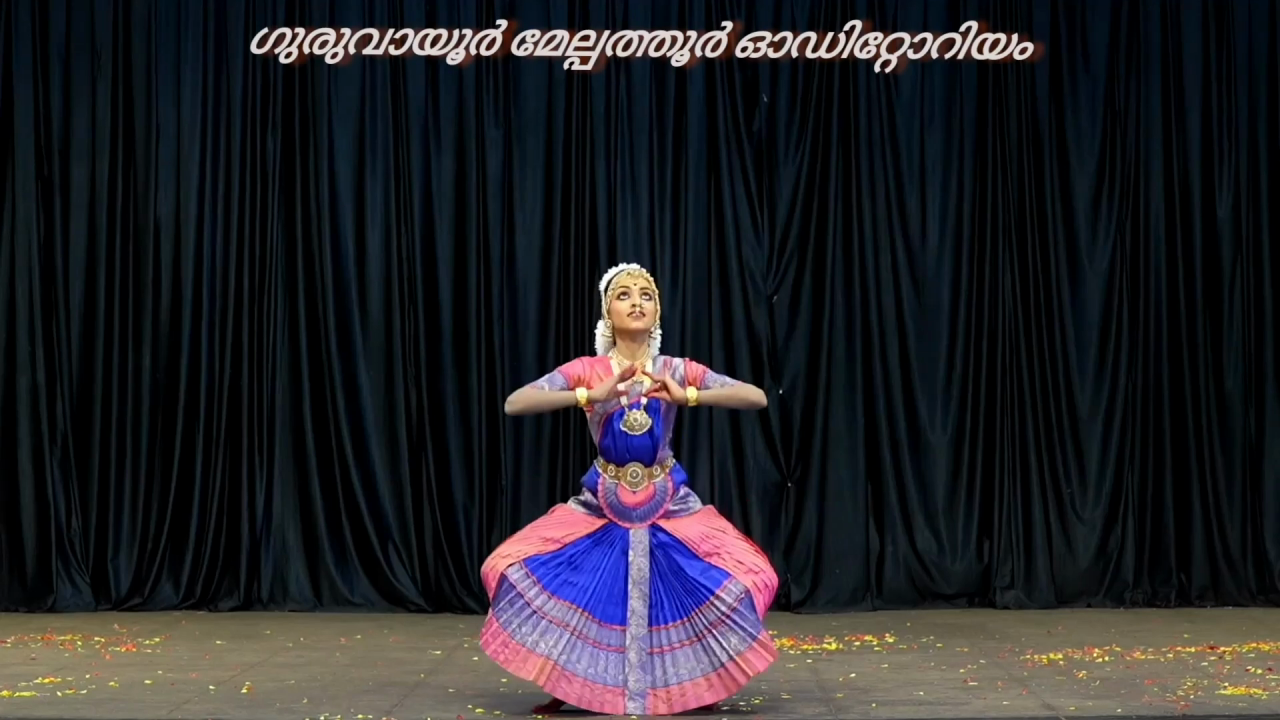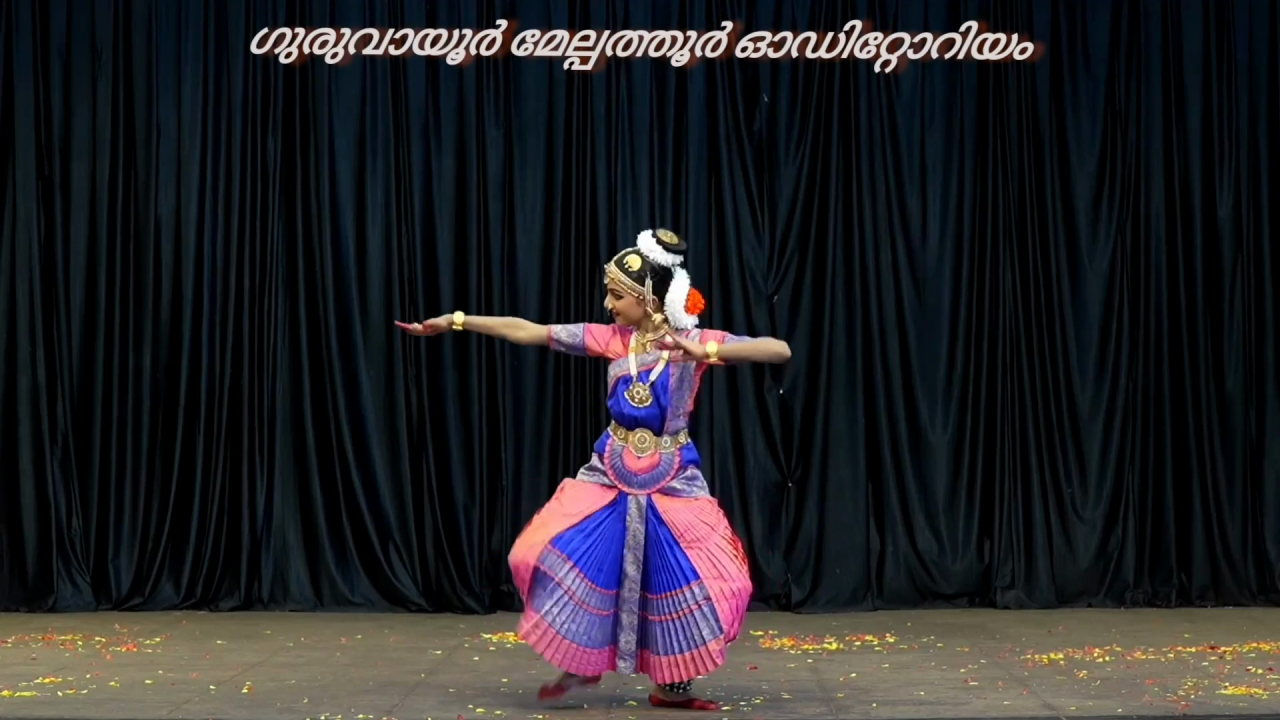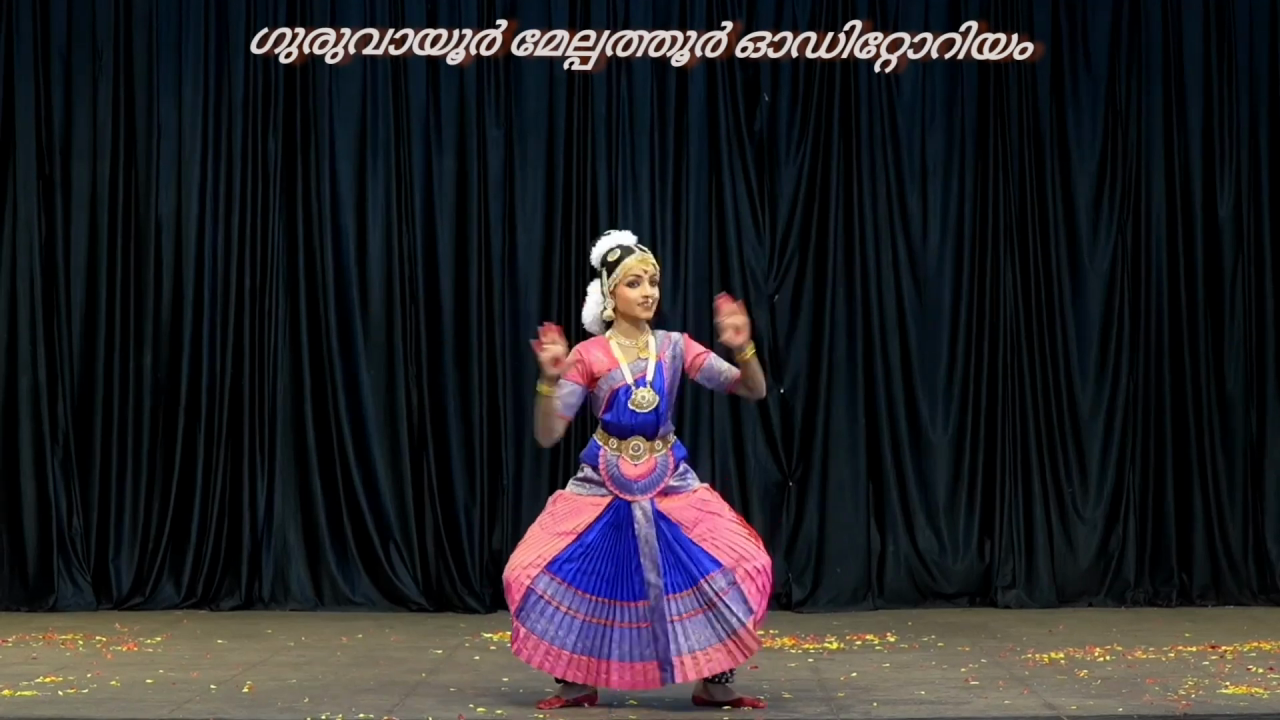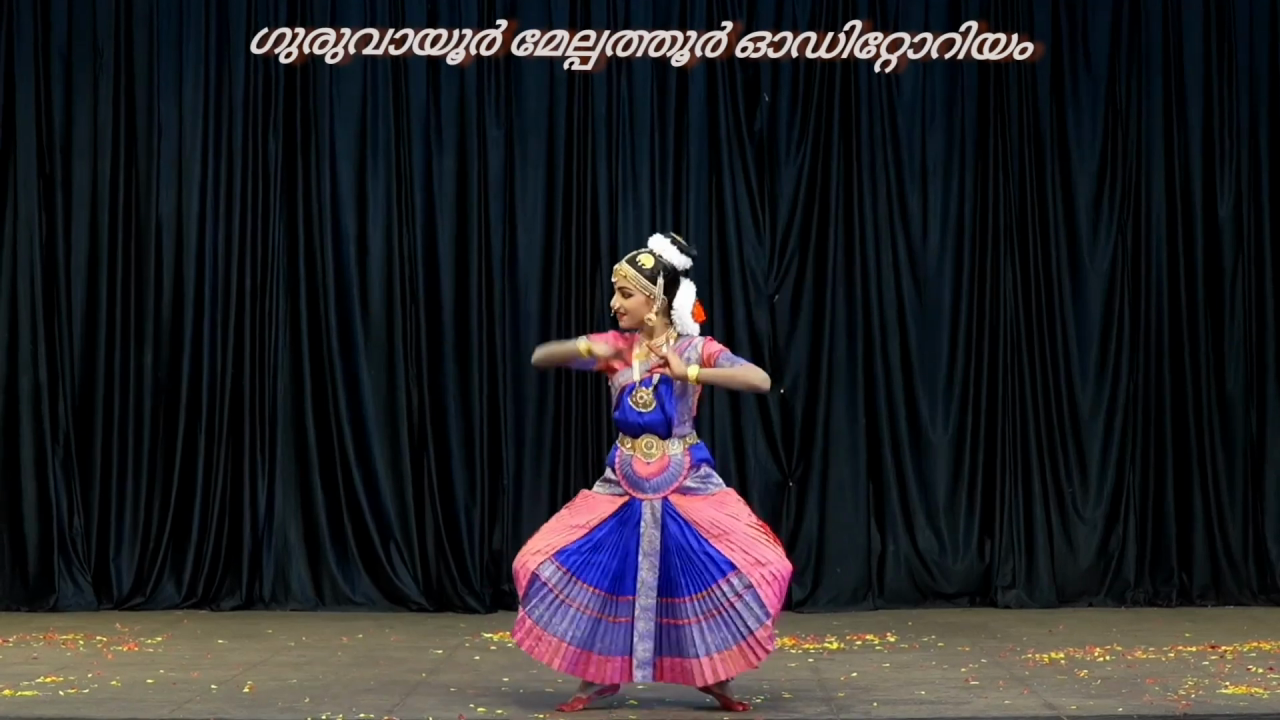
dt=0.5s
person 1, frame 1
left shoulder: (676, 370)
right shoulder: (587, 371)
left elbow: (757, 397)
right elbow: (515, 403)
left wrist: (686, 395)
right wrist: (591, 396)
left hip: (670, 507)
right hip: (600, 509)
left knee: (745, 580)
right knee: (514, 573)
person 1, frame 2
left shoulder: (695, 342)
right shoulder: (610, 339)
left elbow: (780, 351)
right elbow: (529, 332)
left wrist: (709, 353)
right wrist: (455, 320)
left hip: (673, 483)
right hip: (608, 477)
left knee: (706, 582)
right knee: (540, 557)
left ankle: (672, 684)
right ankle: (575, 670)
person 1, frame 3
left shoulder: (676, 347)
right shoulder: (587, 355)
left elbow: (753, 391)
right elbow: (547, 436)
left wrist: (742, 350)
right wrist: (550, 381)
left hip: (668, 484)
right hip: (602, 487)
left knee: (733, 567)
right knee: (539, 577)
left ankle: (713, 683)
right ankle: (577, 684)
person 1, frame 4
left shoulder: (694, 348)
right shoulder: (614, 345)
left elbow: (760, 381)
right elbow: (541, 358)
left wrist: (686, 372)
right wrist: (595, 350)
left hip: (688, 487)
right hip: (621, 486)
left knee: (755, 572)
right knee: (545, 566)
left ankle: (716, 677)
right ankle: (598, 675)
